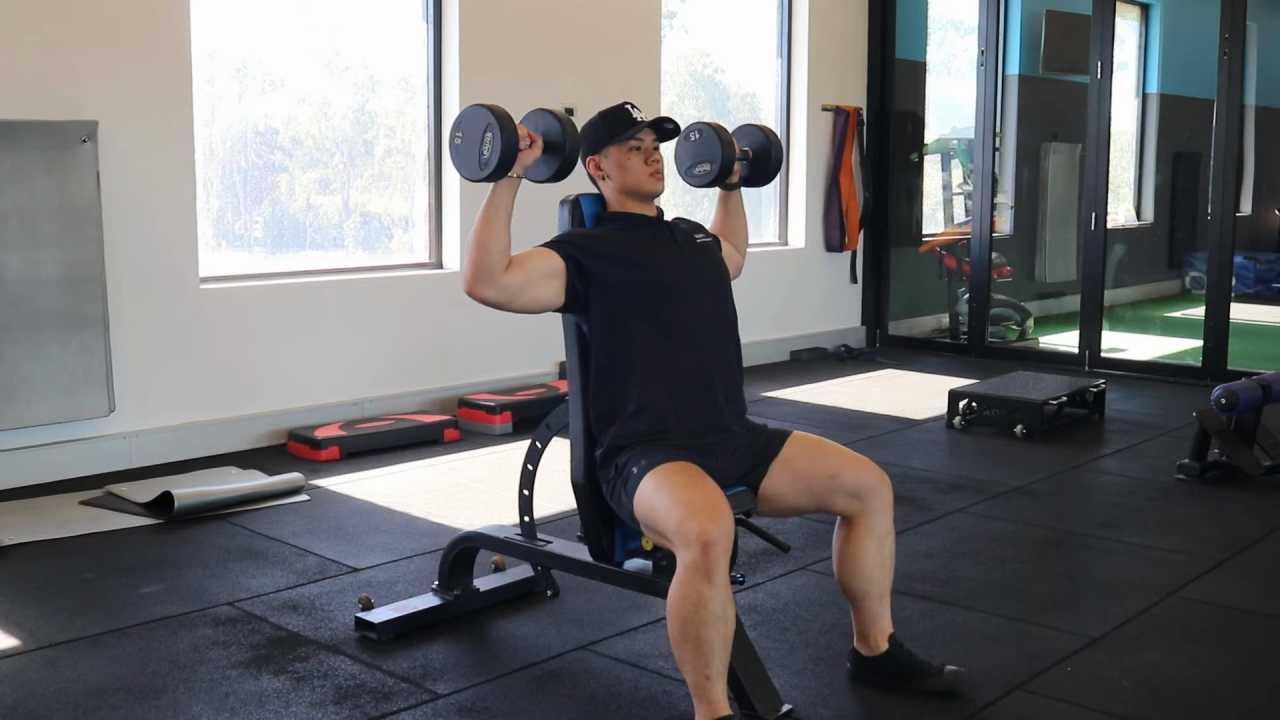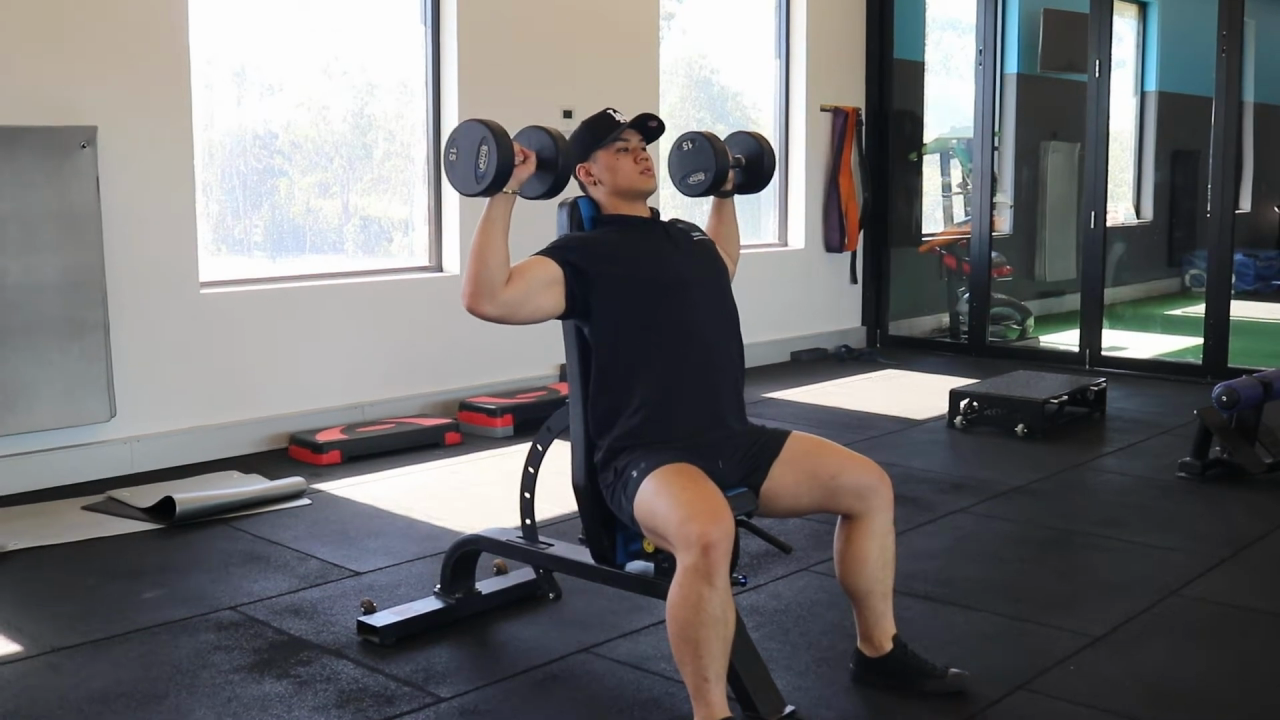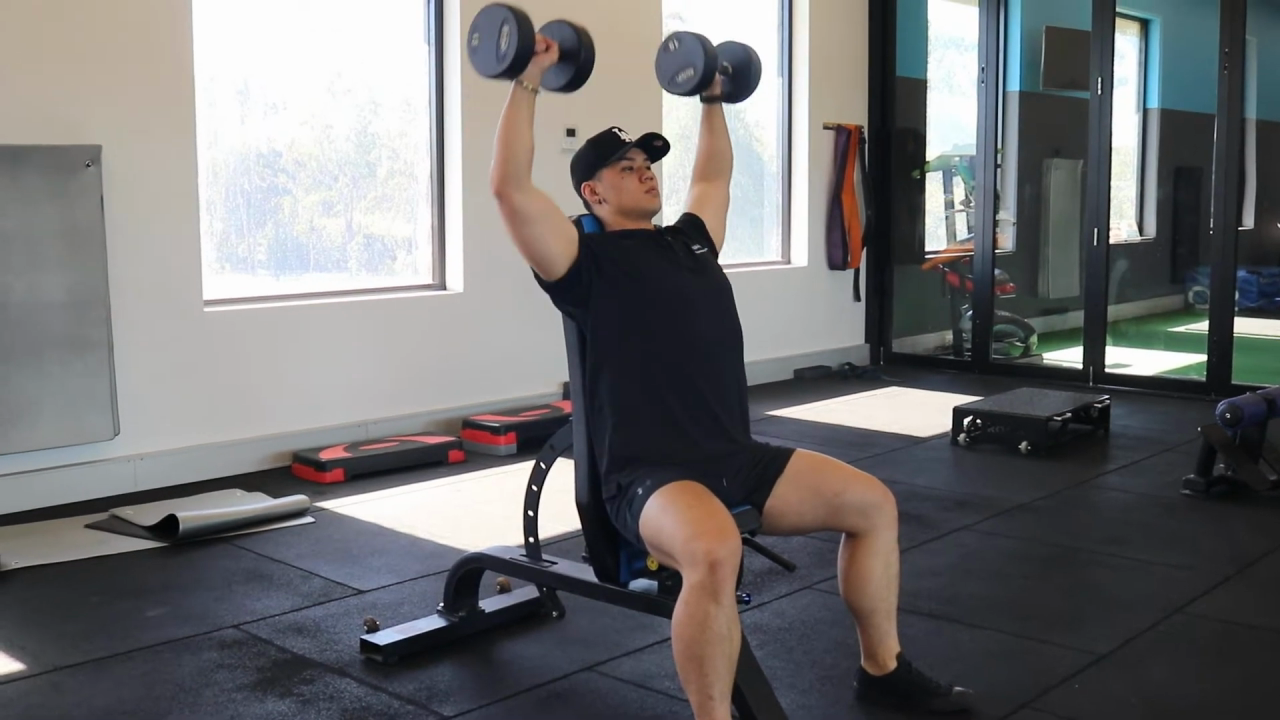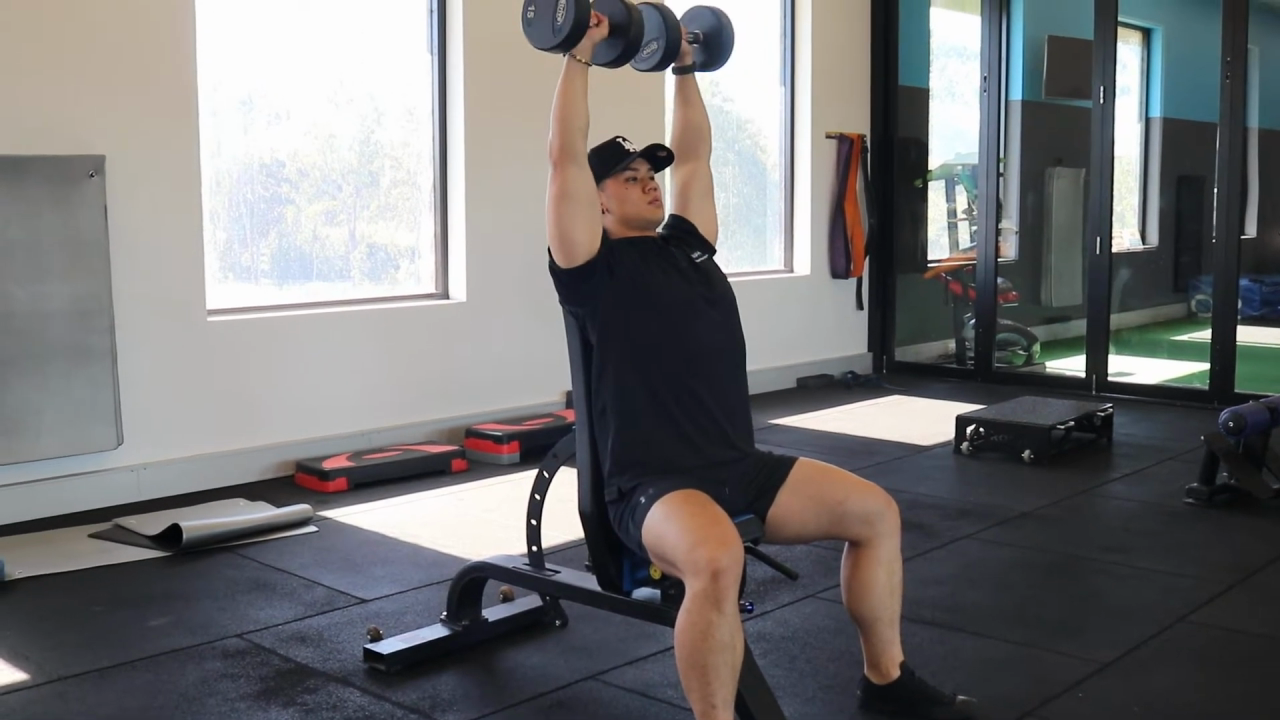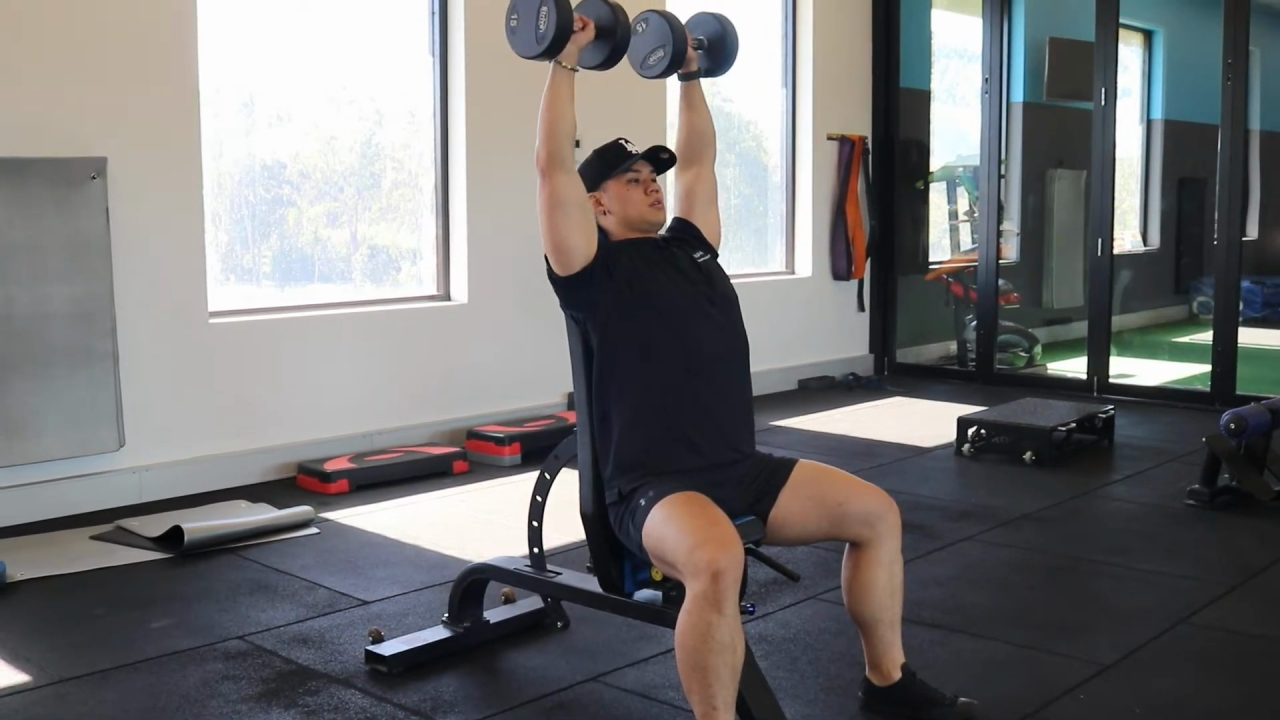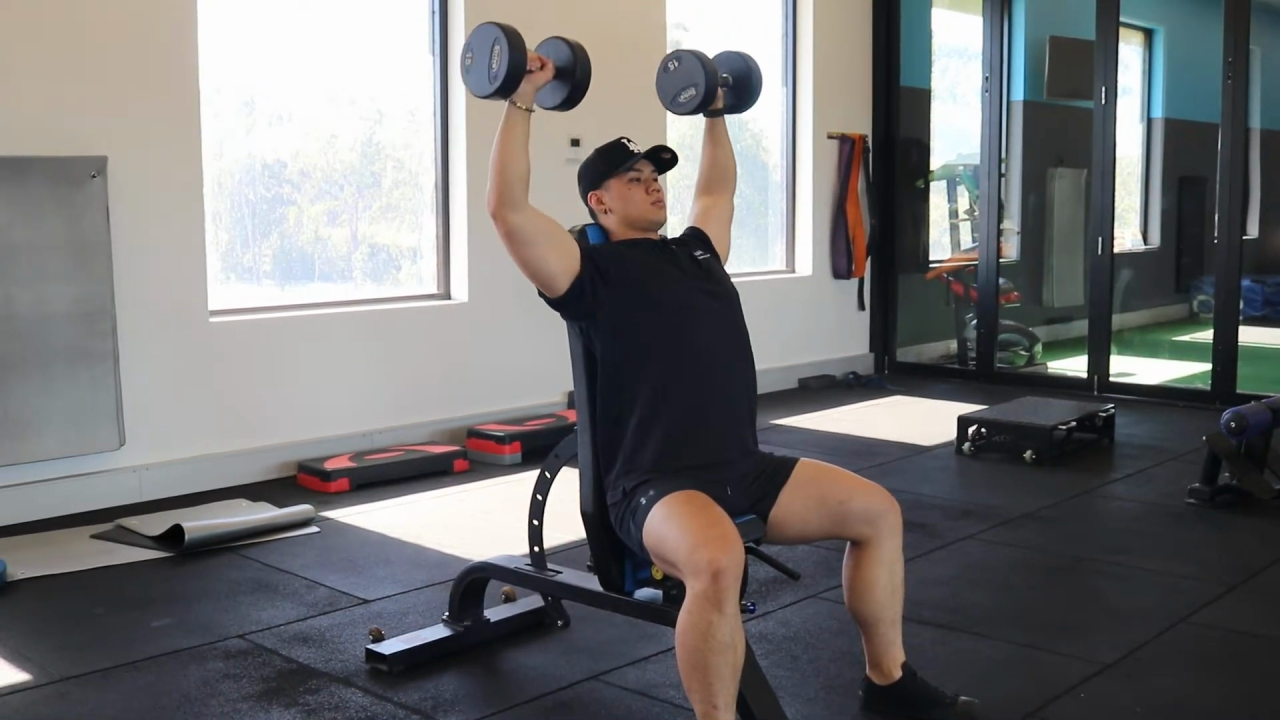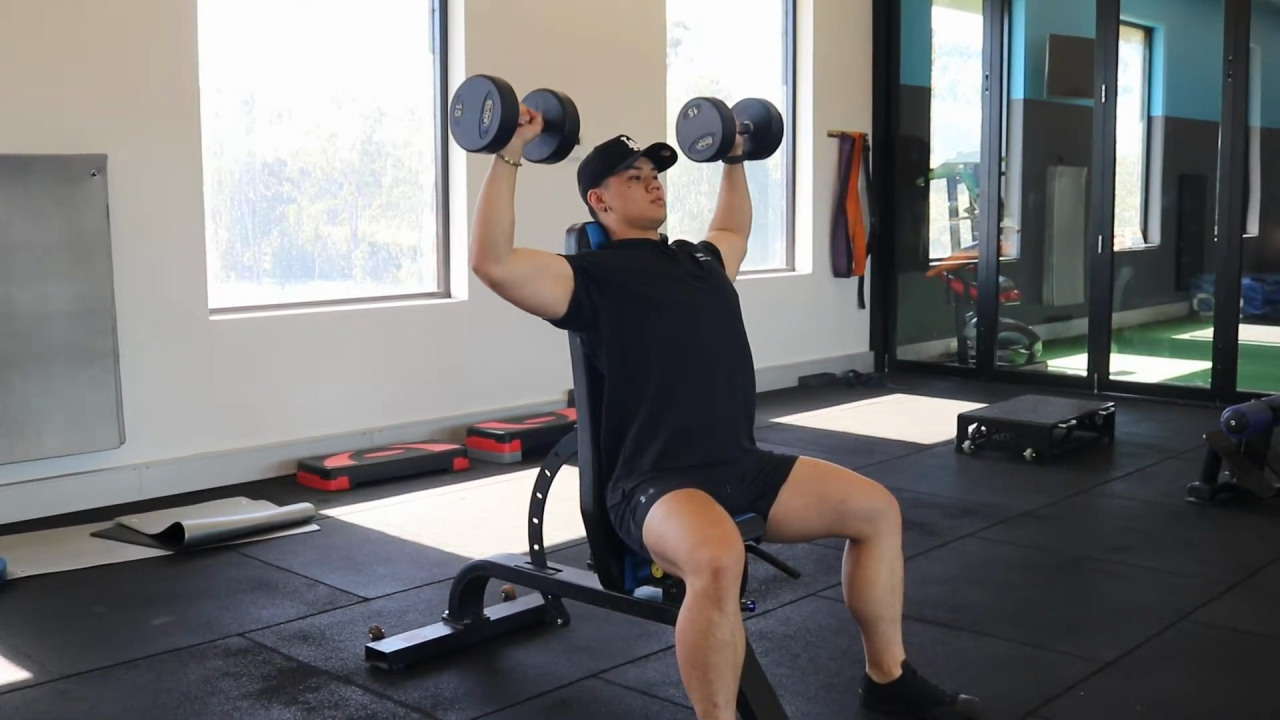
dt=0.7s
person 1, frame 1
left shoulder: (691, 235)
right shoulder: (588, 250)
left elbow: (733, 258)
right elbow: (486, 281)
left wrist: (731, 185)
right wrist: (508, 178)
left hip: (734, 438)
right hip: (647, 454)
left knee: (869, 487)
right knee: (708, 534)
left ankle: (876, 650)
person 1, frame 2
left shoulder: (685, 236)
right shoulder: (585, 254)
left elbow: (722, 265)
right elbow: (486, 298)
left wrist: (724, 192)
right wrist: (503, 194)
left hip: (734, 439)
right hip: (649, 456)
left knee: (870, 486)
right knee: (708, 537)
left ankle: (879, 649)
person 1, frame 3
left shoulder: (688, 240)
right shoulder: (591, 263)
left elbow: (717, 175)
right elbow: (510, 186)
left wrist: (712, 100)
right wrist: (528, 82)
left hip: (738, 457)
right hip: (652, 474)
left knee: (873, 504)
right knee: (714, 552)
person 1, frame 4
left shoulder: (686, 244)
right shoulder: (597, 267)
left elbow: (694, 153)
right elbow: (565, 157)
left wrist: (683, 68)
right wrist: (580, 53)
left hip: (739, 465)
right hip: (655, 483)
left knee: (874, 511)
right knee: (717, 562)
person 1, frame 5
left shoulder: (689, 246)
right shoulder: (597, 269)
left elbow: (700, 160)
right elbow: (552, 168)
left wrist: (689, 76)
right wrist: (566, 60)
left hip: (741, 468)
right hip: (656, 486)
left knee: (877, 513)
right knee: (717, 564)
person 1, frame 6
left shoulder: (694, 252)
right shoulder: (596, 272)
left elbow: (718, 189)
right elbow: (508, 209)
left wrist: (714, 114)
right wrist: (522, 101)
left hip: (744, 468)
right hip: (656, 484)
left knee: (878, 511)
right knee: (717, 563)
person 1, frame 7
left shoulder: (696, 257)
right shoulder: (595, 275)
left elbow: (734, 231)
right elbow: (492, 262)
left wrist: (732, 160)
right wrist: (510, 155)
left hip: (744, 466)
right hip: (657, 482)
left knee: (877, 510)
right knee: (718, 561)
